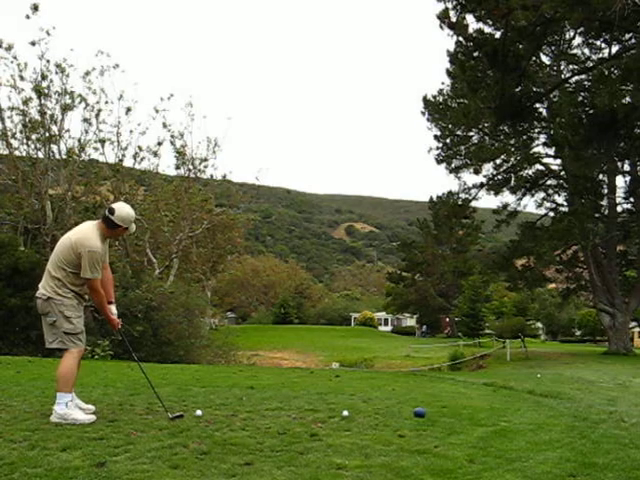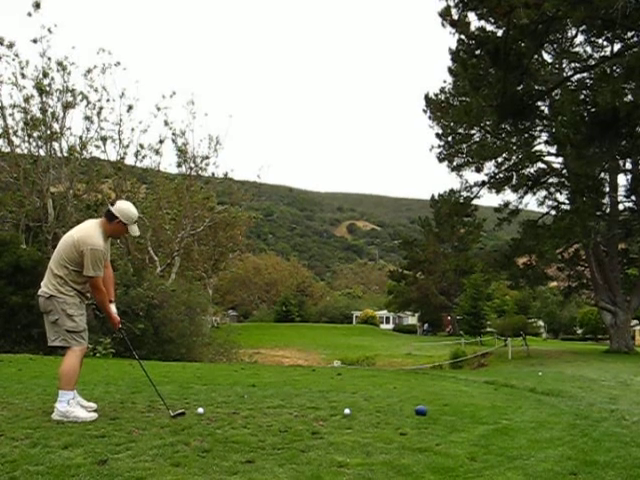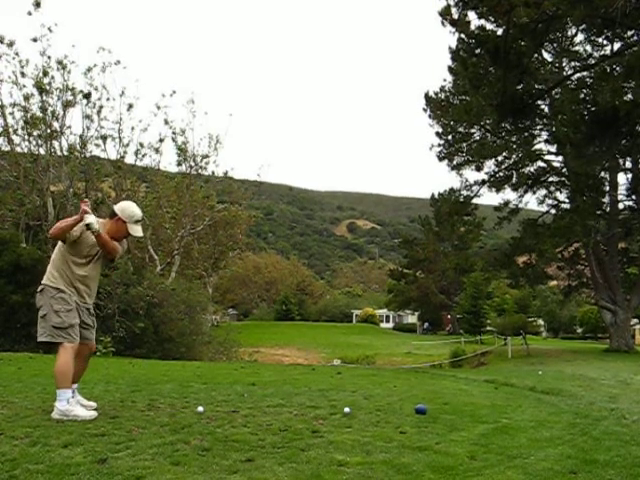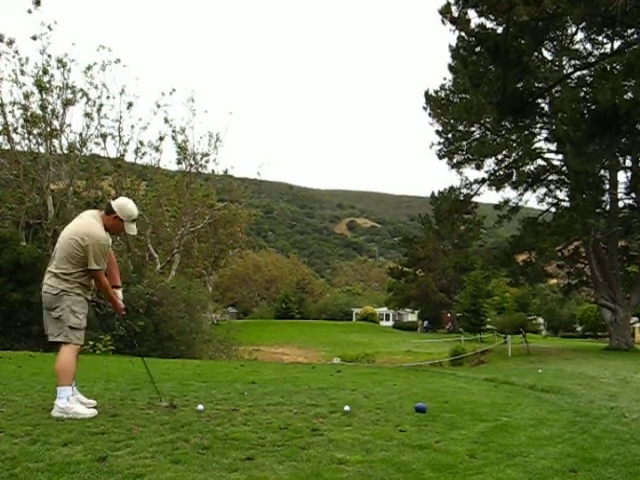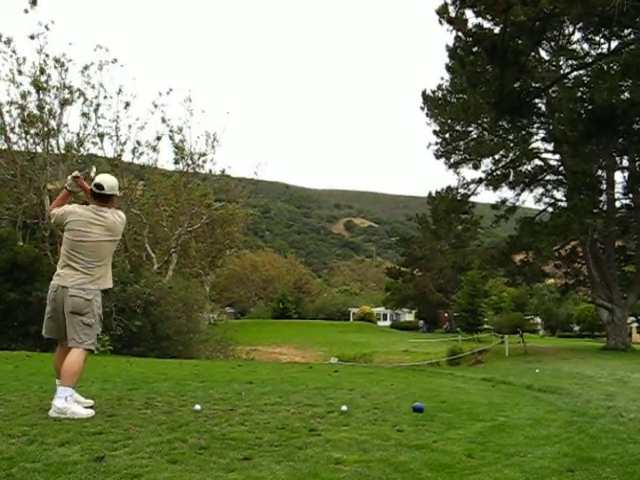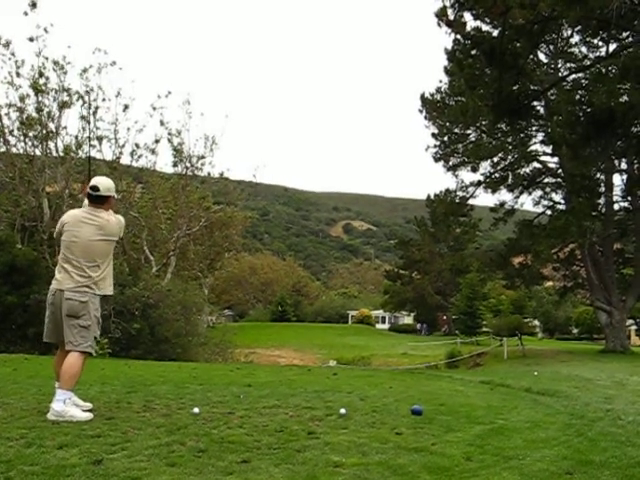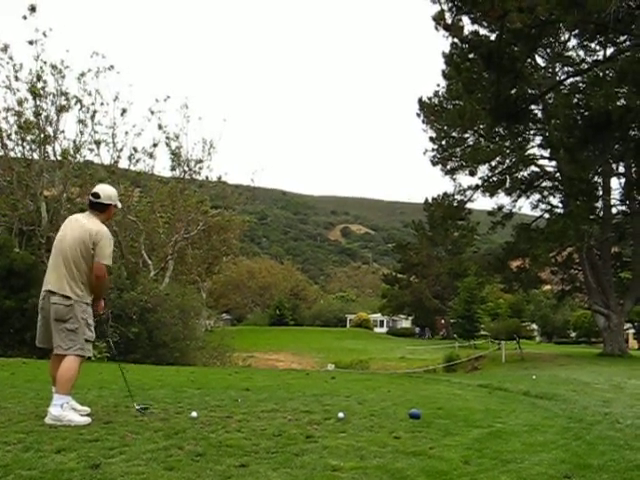
dt=0.7s
person 1, frame 1
left shoulder: (98, 231)
right shoulder: (92, 245)
left elbow: (106, 270)
right elbow: (94, 289)
left wrist: (112, 305)
right wrist: (109, 317)
left hip: (67, 297)
right hip: (58, 297)
left knee: (78, 349)
right knee: (73, 349)
left ankle: (68, 398)
right ankle: (62, 409)
person 1, frame 2
left shoulder: (100, 231)
right shoulder: (93, 243)
left elbow: (107, 269)
right elbow: (96, 287)
left wrist: (112, 304)
right wrist: (110, 315)
left hip: (70, 295)
right hip: (61, 296)
left knee: (80, 347)
right knee: (75, 348)
left ankle: (69, 396)
right ankle: (63, 407)
person 1, frame 3
left shoulder: (119, 243)
right shoulder: (83, 224)
left elbow: (108, 248)
right elbow: (54, 233)
left wrist: (94, 228)
right wrist: (79, 218)
left hip: (82, 298)
right hip: (58, 291)
left knee: (87, 347)
right knee: (69, 345)
left ankle: (70, 395)
right ankle: (63, 405)
person 1, frame 4
left shoulder: (91, 214)
right shoulder: (98, 237)
left elbow: (109, 256)
right elbow: (98, 278)
left wrist: (117, 287)
right wrist: (114, 300)
left hip: (56, 288)
right hip: (65, 293)
left knee: (69, 343)
right knee: (70, 343)
left ankle: (68, 393)
right ankle: (64, 403)
person 1, frame 5
left shoulder: (73, 213)
right shoulder: (118, 220)
left elbow: (52, 211)
right elbow: (106, 207)
left wrist: (69, 188)
right wrist: (84, 187)
left hip: (60, 287)
right hip: (85, 292)
left knee: (64, 343)
right knee: (80, 346)
left ankle: (65, 393)
right ankle: (62, 402)
person 1, frame 6
left shoulder: (70, 216)
right shoulder: (116, 223)
right wrist: (101, 207)
left hip: (59, 290)
right hip: (83, 295)
left knee: (65, 346)
right knee: (79, 349)
left ankle: (63, 396)
right ankle: (60, 405)
person 1, frame 7
left shoulder: (72, 220)
right shoulder: (102, 233)
right elbow: (99, 272)
left wrist: (93, 292)
right wrist: (99, 298)
left hip: (50, 293)
right hip: (72, 299)
left knee: (59, 351)
right knee: (74, 353)
left ankle: (61, 400)
right ankle: (58, 409)
